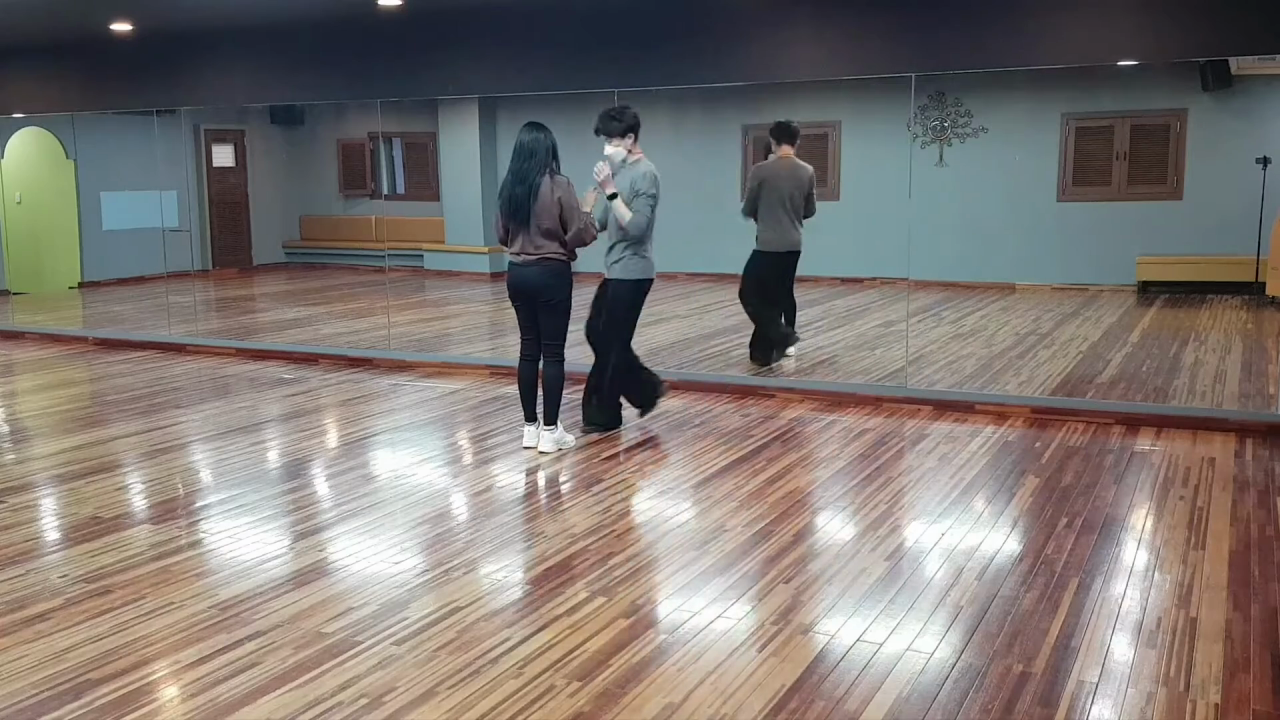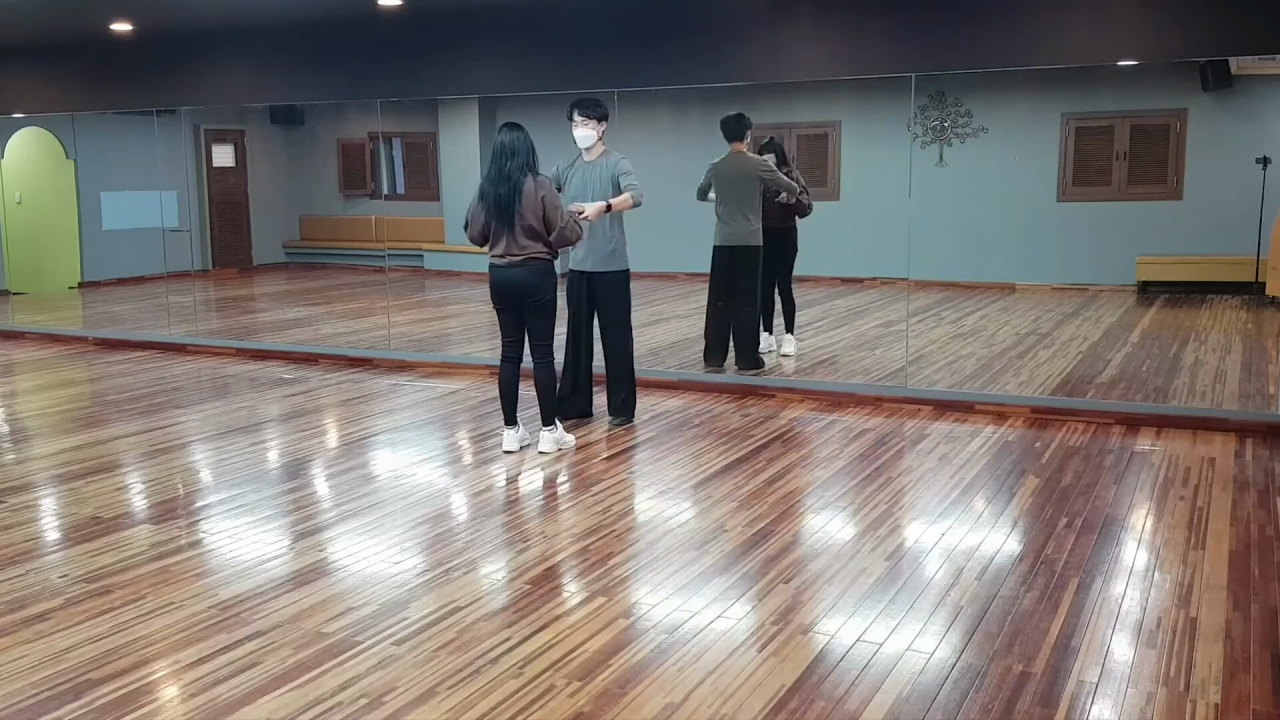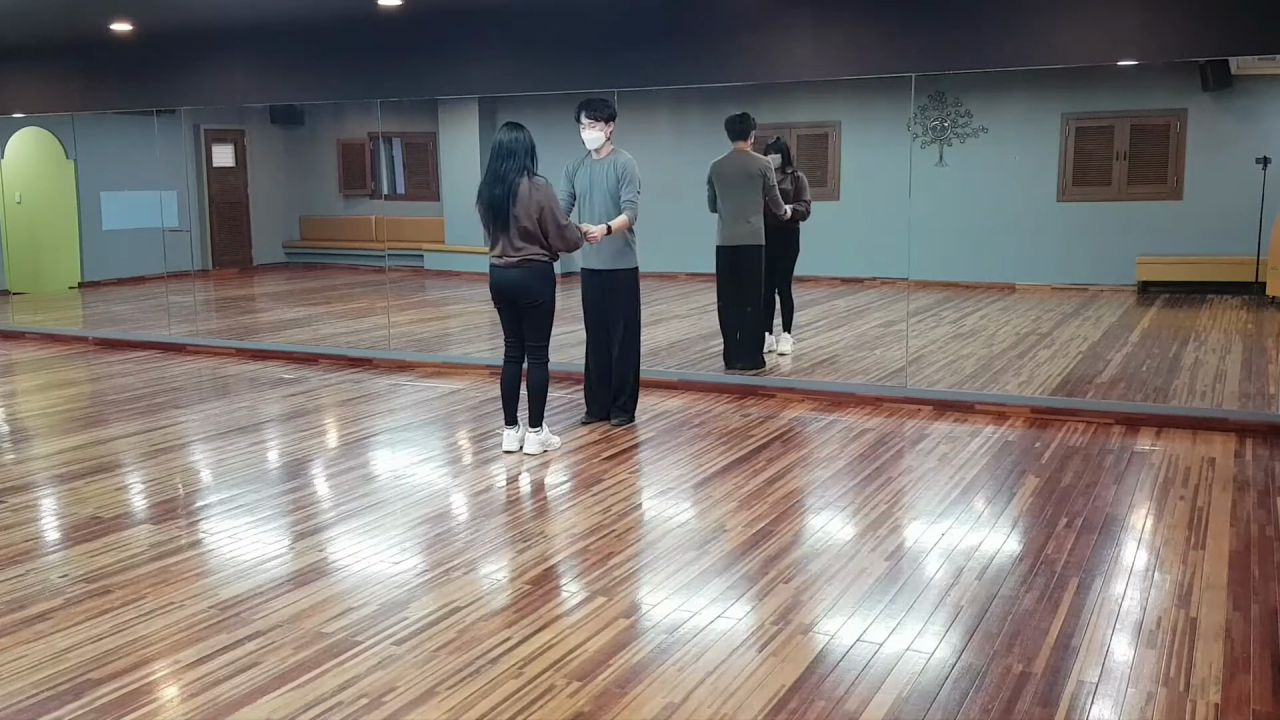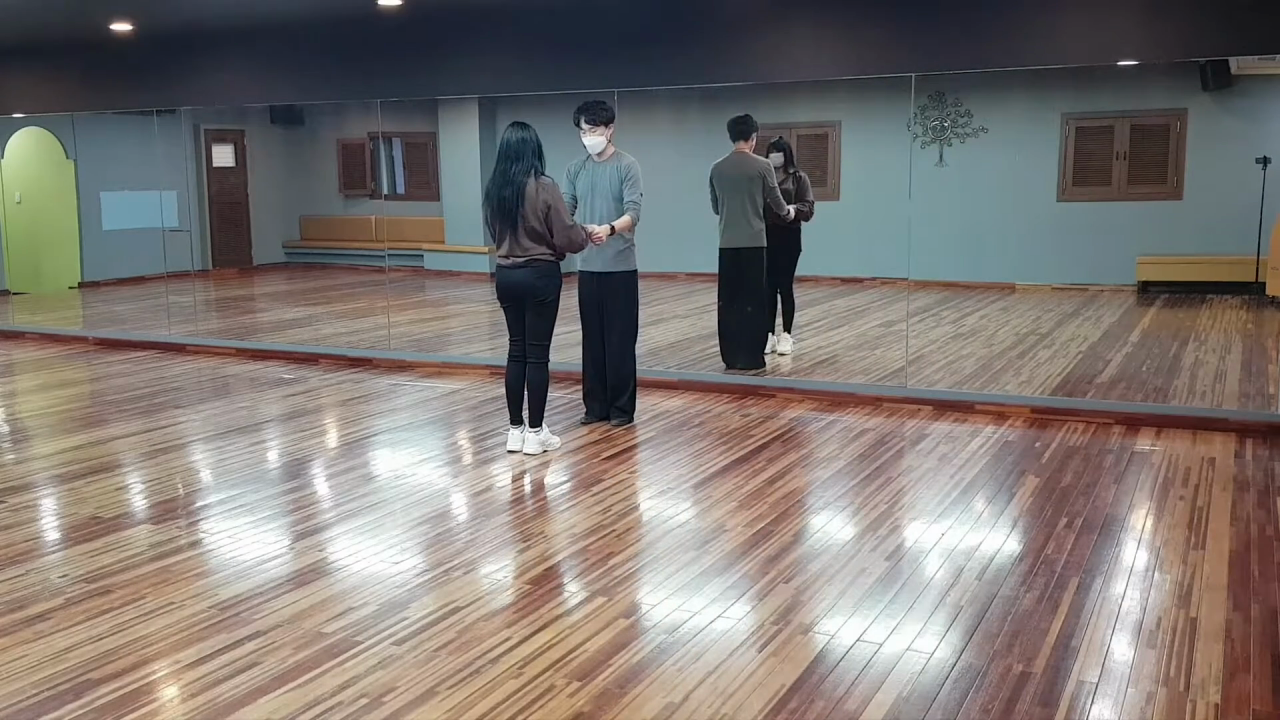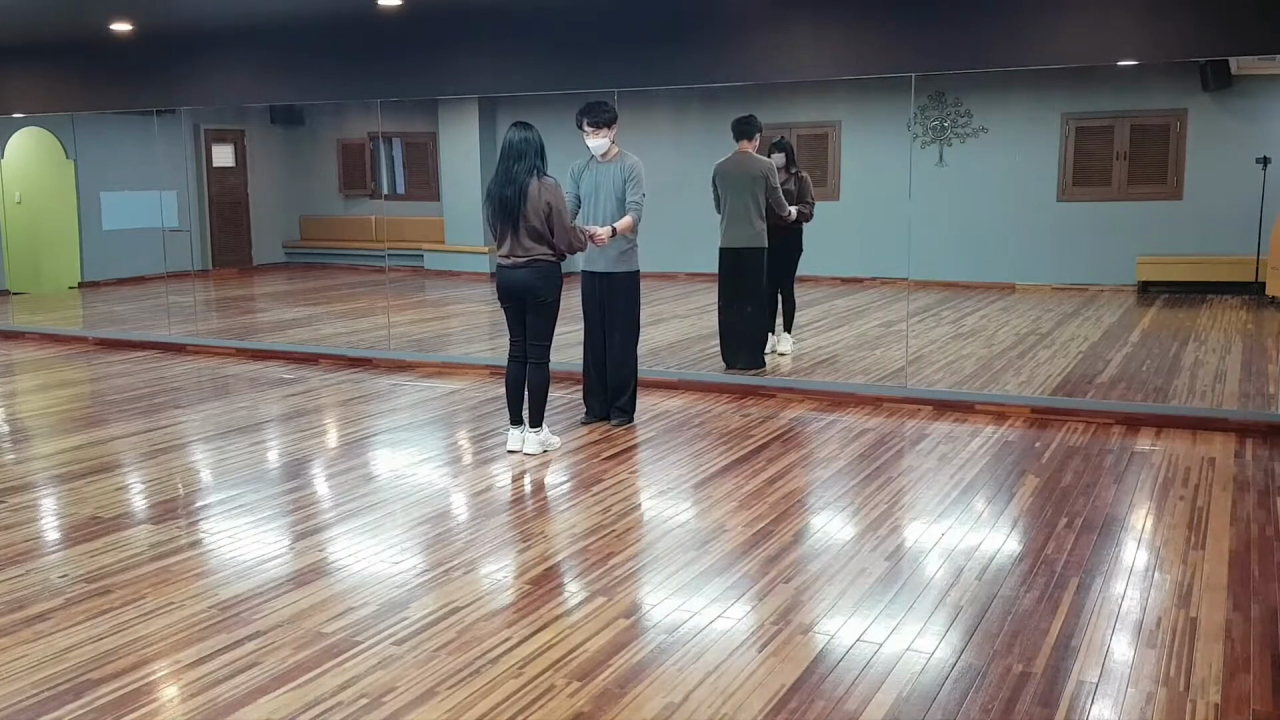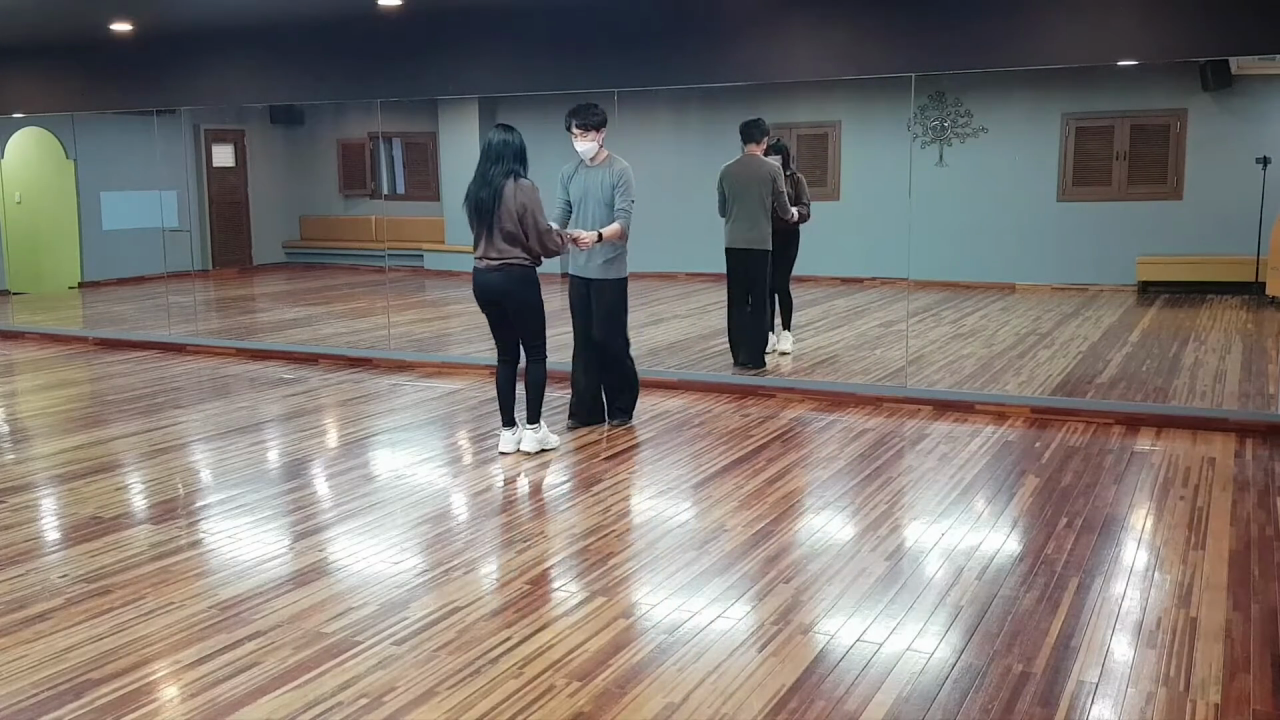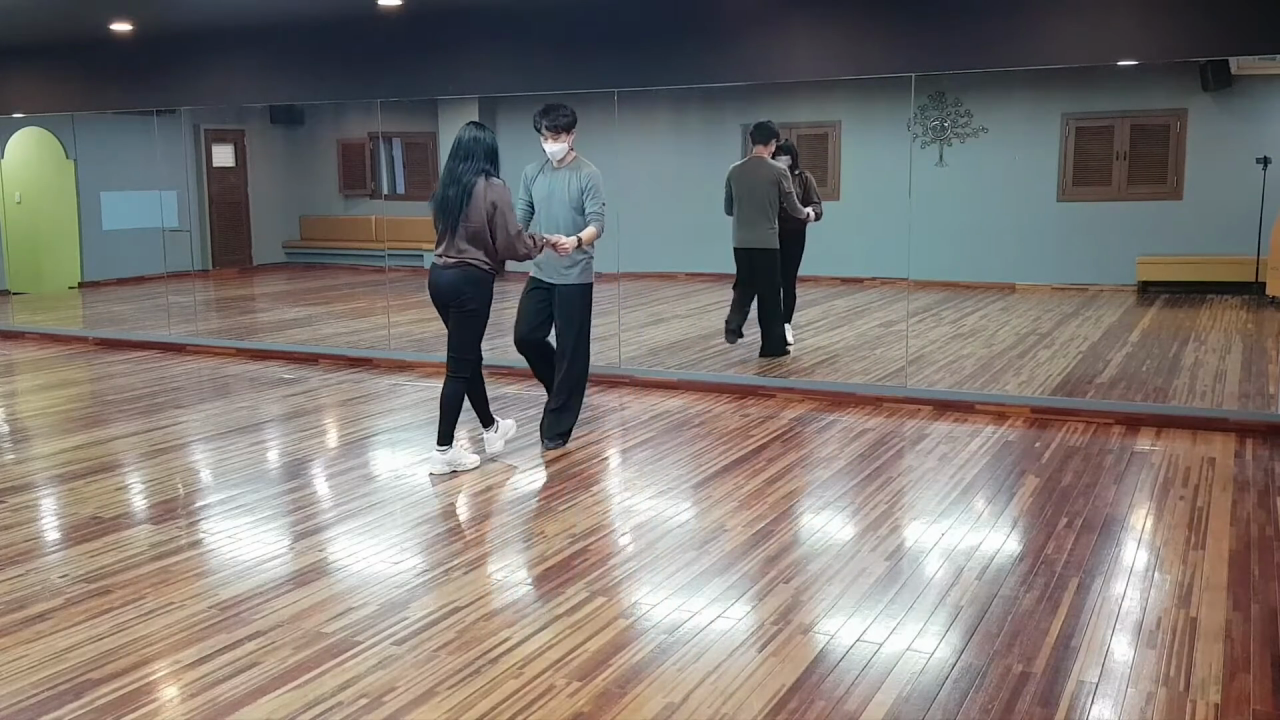
dt=0.7s
person 1, frame 1
left shoulder: (508, 187)
right shoulder: (558, 185)
left elbow: (502, 236)
right elbow: (579, 236)
right wrist: (586, 210)
left hip: (517, 273)
right hip: (551, 274)
left knee: (528, 349)
right knee: (553, 352)
left ankle: (530, 427)
right ankle: (551, 431)
person 1, frame 2
left shoulder: (487, 189)
right shoulder: (539, 186)
left elbow: (474, 234)
right elbow: (565, 234)
right wrist: (575, 218)
left hip: (500, 275)
right hip: (535, 274)
left knee: (510, 352)
right knee: (542, 353)
left ankle: (511, 431)
right ankle: (549, 432)
person 1, frame 3
left shoulder: (487, 189)
right shoulder: (537, 187)
right elbow: (562, 237)
right wrist: (580, 234)
left hip: (500, 275)
right hip: (533, 275)
left knee: (513, 352)
right knee: (537, 355)
left ankle: (511, 430)
right ankle: (535, 433)
person 1, frame 4
left shoulder: (494, 188)
right shoulder: (543, 187)
right elbow: (566, 238)
right wrist: (585, 233)
left hip: (506, 275)
right hip: (539, 276)
left knee: (516, 351)
right knee: (537, 354)
left ankle: (515, 429)
right ankle: (535, 433)
person 1, frame 5
left shoulder: (496, 188)
right shoulder: (546, 187)
right elbow: (566, 240)
right wrist: (585, 235)
left hip: (506, 274)
right hip: (540, 275)
left knee: (517, 351)
right knee: (538, 355)
left ankle: (515, 430)
right ankle: (535, 433)
person 1, frame 6
left shoulder: (477, 190)
right shoulder: (522, 189)
right elbow: (543, 242)
right wrist: (564, 238)
left hip: (483, 278)
right hip: (516, 278)
left knee: (506, 353)
right knee: (535, 353)
left ankle: (508, 432)
right ankle: (533, 430)
person 1, frame 7
left shoulder: (446, 187)
right shoulder: (492, 188)
right elbow: (512, 244)
right wrist: (541, 242)
left hip: (440, 276)
right hip: (470, 281)
left knee: (468, 356)
right knee: (460, 364)
left ankle: (491, 428)
right ankle: (443, 451)
person 2, frame 1
left shoulder: (645, 174)
right shoulder: (619, 171)
left elbow: (636, 227)
right elbow: (604, 221)
left wrist: (611, 192)
left hip: (631, 273)
right hip: (615, 271)
left knee: (610, 343)
right knee: (599, 335)
left ankle: (604, 415)
right ankle: (645, 387)
person 2, frame 2
left shoulder: (617, 163)
right shoulder: (565, 168)
left elbow: (635, 196)
left wrist: (602, 206)
left hip: (612, 266)
right hip: (578, 265)
left knee: (616, 335)
right knee: (577, 335)
left ankle: (622, 406)
right ankle: (575, 403)
person 2, frame 3
left shoulder: (624, 163)
right shoulder: (575, 167)
left elbow: (630, 212)
right elbow: (562, 207)
left wrist: (605, 229)
left hip: (621, 264)
right hip: (590, 264)
left knee: (623, 335)
right knee: (595, 335)
left ankle: (623, 407)
right ankle: (597, 404)
person 2, frame 4
left shoulder: (627, 166)
right shoulder: (575, 169)
left elbow: (633, 213)
right elbow: (565, 210)
left wrist: (609, 229)
left hip: (620, 267)
right hip: (587, 266)
left knee: (620, 338)
right knee: (592, 338)
left ankle: (622, 407)
right ankle: (596, 405)
person 2, frame 5
left shoulder: (630, 166)
right shoulder: (578, 169)
left elbow: (634, 213)
right elbow: (568, 210)
left wrist: (610, 231)
left hip: (622, 267)
right hip: (590, 266)
left knee: (621, 338)
right knee: (594, 338)
left ankle: (621, 407)
right ankle: (596, 405)
person 2, frame 6
left shoulder: (619, 171)
right shoulder: (568, 173)
left elbow: (623, 223)
right elbow: (560, 217)
left wrist: (596, 236)
left hip: (610, 272)
right hip: (578, 271)
left knee: (610, 341)
right knee: (584, 344)
left ankle: (622, 405)
right ankle: (587, 410)
person 2, frame 7
left shoulder: (588, 174)
right shoulder: (531, 173)
left elbow: (597, 223)
right elbow: (521, 217)
left wrist: (576, 240)
left hip: (575, 277)
right hip: (540, 274)
left knee: (570, 352)
right knee: (525, 337)
left ankle: (557, 425)
right ankle: (559, 384)
person 3, frame 1
left shoulder: (760, 171)
right shoulder: (807, 172)
left elbow: (747, 211)
right elbow: (808, 211)
left wrist: (759, 214)
left hip: (767, 246)
right hip: (793, 246)
left knee: (750, 295)
right knee: (779, 301)
left ankle: (782, 336)
right ankle: (764, 352)
person 3, frame 2
left shoulder: (715, 168)
right shoulder: (758, 165)
left elbow: (700, 194)
right elbow: (792, 189)
right wrist: (789, 196)
left hip: (723, 242)
right hip: (749, 241)
left knee: (719, 300)
right knee: (748, 301)
left ankle: (714, 357)
right ankle: (747, 359)
person 3, frame 3
left shoulder: (716, 167)
right shoulder: (762, 164)
right elbow: (774, 201)
right wrist: (784, 212)
left hip: (725, 242)
right hip: (752, 241)
left knee: (728, 299)
right knee: (751, 300)
left ankle: (732, 356)
right ankle: (749, 357)
person 3, frame 4
left shoulder: (717, 169)
right shoulder: (761, 166)
right elbow: (776, 202)
right wrist: (788, 212)
left hip: (726, 243)
right hip: (753, 243)
left knee: (728, 301)
right knee: (753, 301)
left ankle: (731, 357)
right ankle: (750, 358)
person 3, frame 5
left shoulder: (719, 168)
right shoulder: (764, 166)
right elbow: (778, 204)
right wrist: (790, 213)
left hip: (727, 243)
right hip: (753, 242)
left knee: (728, 301)
right knee: (753, 301)
left ankle: (731, 358)
right ankle: (750, 359)
person 3, frame 6
left shoulder: (727, 170)
right shoulder: (772, 169)
right elbow: (783, 209)
right wrist: (793, 215)
left hip: (733, 243)
right hip: (759, 243)
left knee: (737, 301)
right knee: (758, 302)
left ankle: (740, 354)
right ankle: (752, 356)
person 3, frame 7
left shoulder: (734, 171)
right shoulder: (778, 171)
left elbow: (728, 209)
right elbow: (793, 207)
right wrist: (808, 214)
left hip: (741, 242)
right hip: (766, 243)
left knee: (744, 287)
right knee: (769, 295)
left ankle: (734, 323)
right ankle: (773, 346)
person 4, frame 1
left shoulder: (799, 177)
right shoulder: (762, 177)
left elbow: (808, 210)
right elbow: (751, 206)
left wrist: (797, 201)
right wrist: (753, 208)
left hip: (790, 238)
right hip: (766, 237)
left knee: (785, 288)
right knee: (768, 288)
left ankle: (789, 336)
right ankle: (768, 335)
person 4, frame 2
left shoulder: (792, 177)
left elbow: (806, 209)
left wrist: (793, 199)
left hip: (784, 237)
right hip: (762, 237)
left knee: (784, 287)
right knee: (765, 288)
left ankle: (789, 336)
right ankle: (767, 335)
person 4, frame 3
left shoulder: (796, 178)
left elbow: (805, 208)
left wrist: (788, 209)
left hip: (787, 238)
right hip: (763, 237)
left knee: (783, 287)
right knee: (766, 288)
left ankle: (786, 336)
right ankle: (767, 335)
person 4, frame 4
left shoulder: (799, 178)
left elbow: (808, 208)
left wrist: (793, 209)
left hip: (788, 238)
right hip: (765, 237)
left knee: (785, 287)
right knee: (768, 288)
left ankle: (786, 335)
right ankle: (769, 335)
person 4, frame 5
left shoulder: (801, 178)
left elbow: (808, 208)
left wrist: (795, 211)
left hip: (790, 237)
right hip: (767, 236)
left knee: (786, 287)
right knee: (769, 288)
left ankle: (786, 336)
right ankle: (769, 335)
person 4, frame 6
left shoulder: (796, 179)
left elbow: (805, 209)
left wrist: (795, 212)
left hip: (787, 238)
left knee: (781, 285)
right knee: (766, 287)
left ankle: (786, 334)
right ankle: (769, 334)
person 4, frame 7
left shoulder: (804, 178)
left elbow: (816, 205)
left wrist: (811, 212)
left hip: (794, 235)
left knee: (789, 282)
left ankle: (786, 326)
